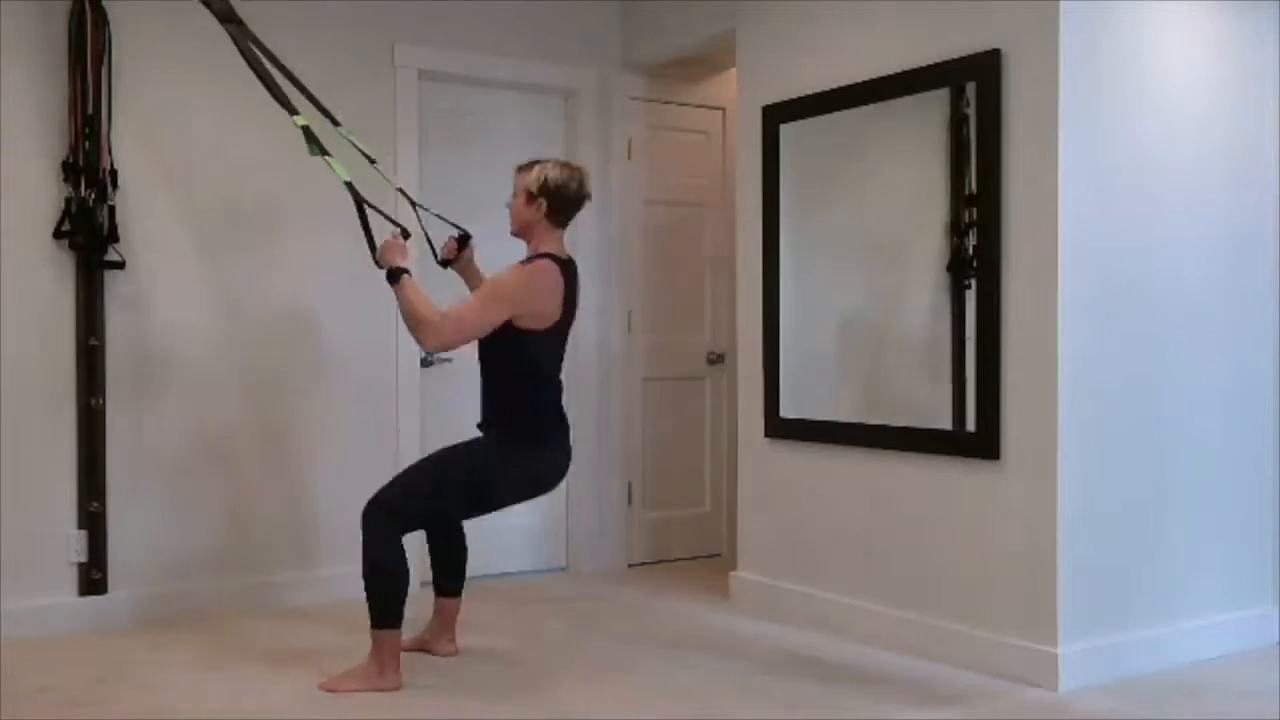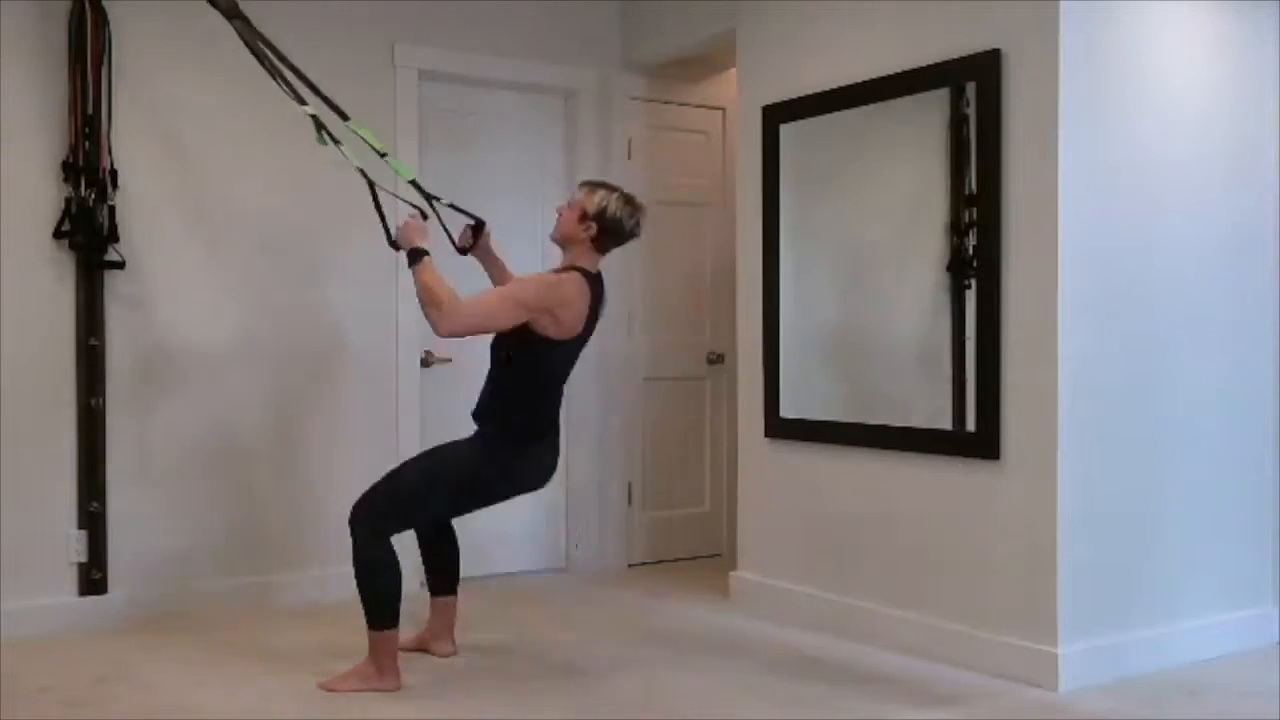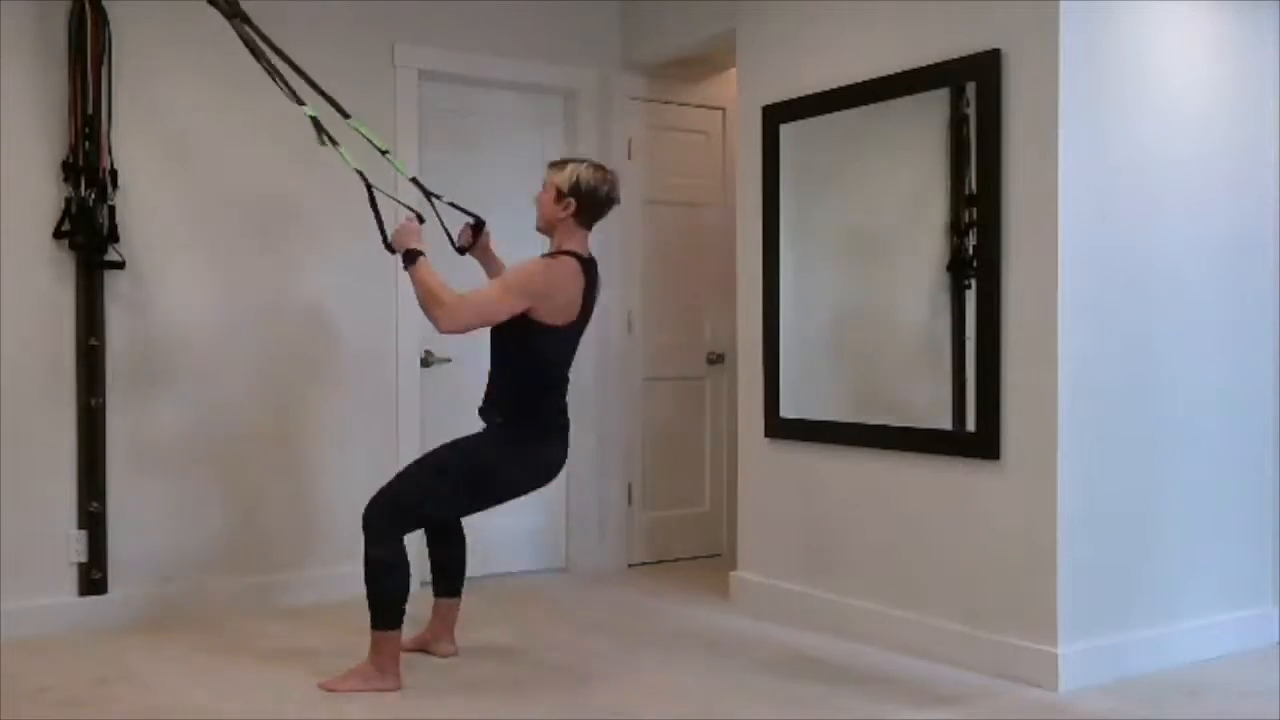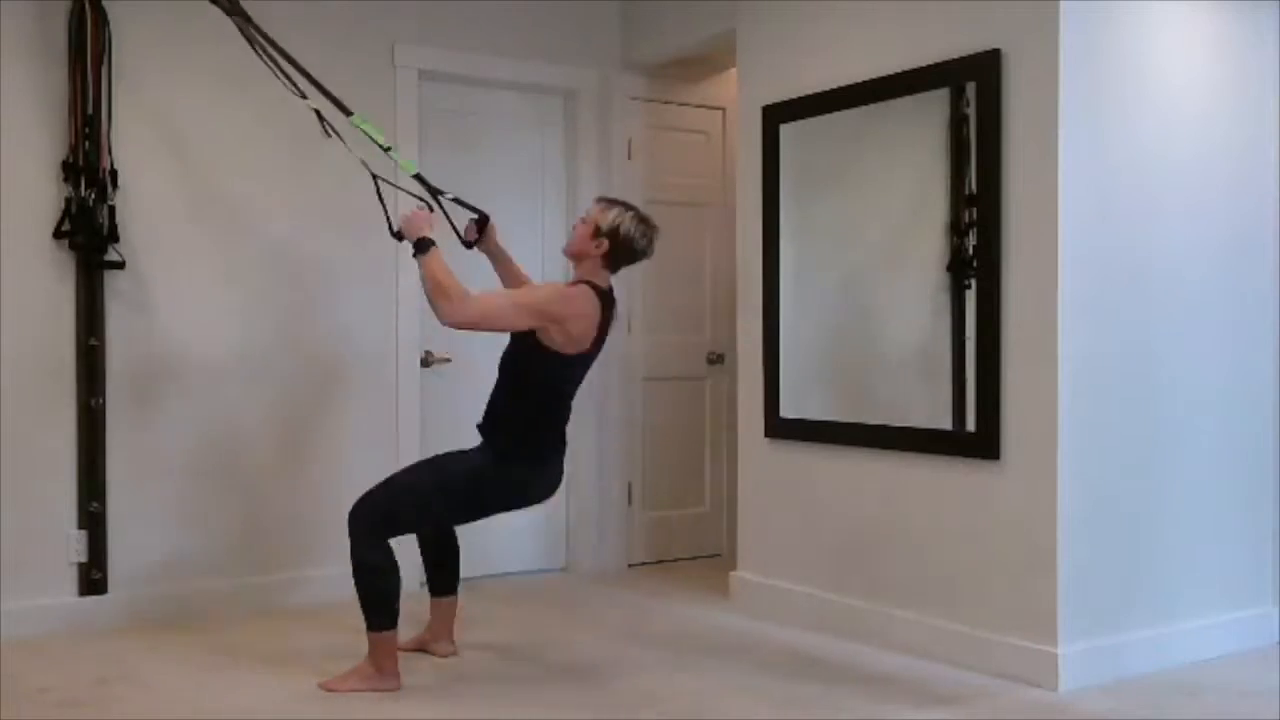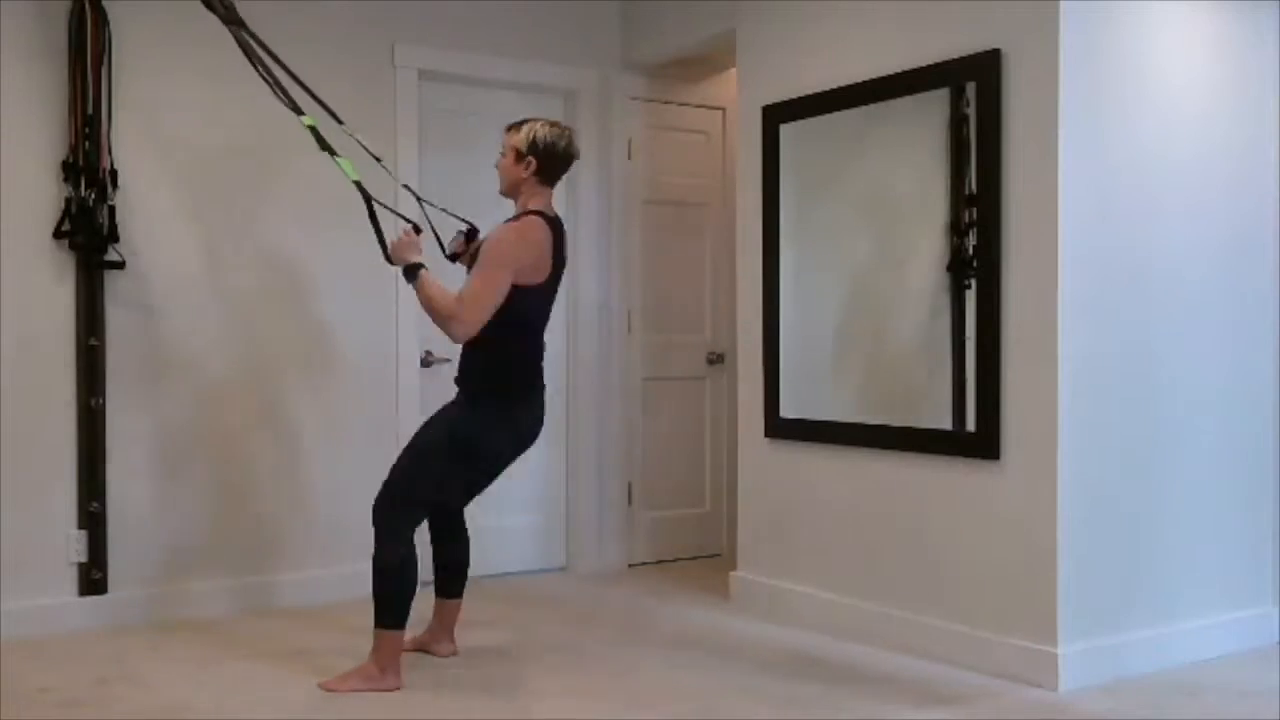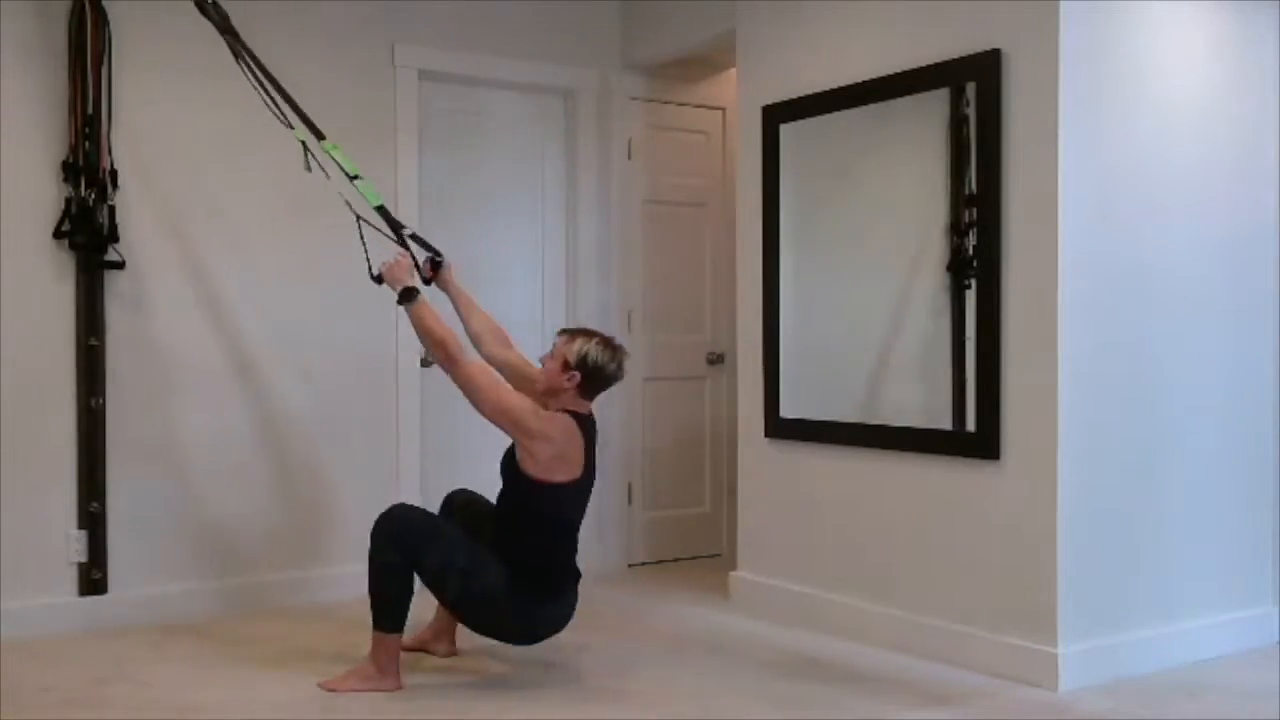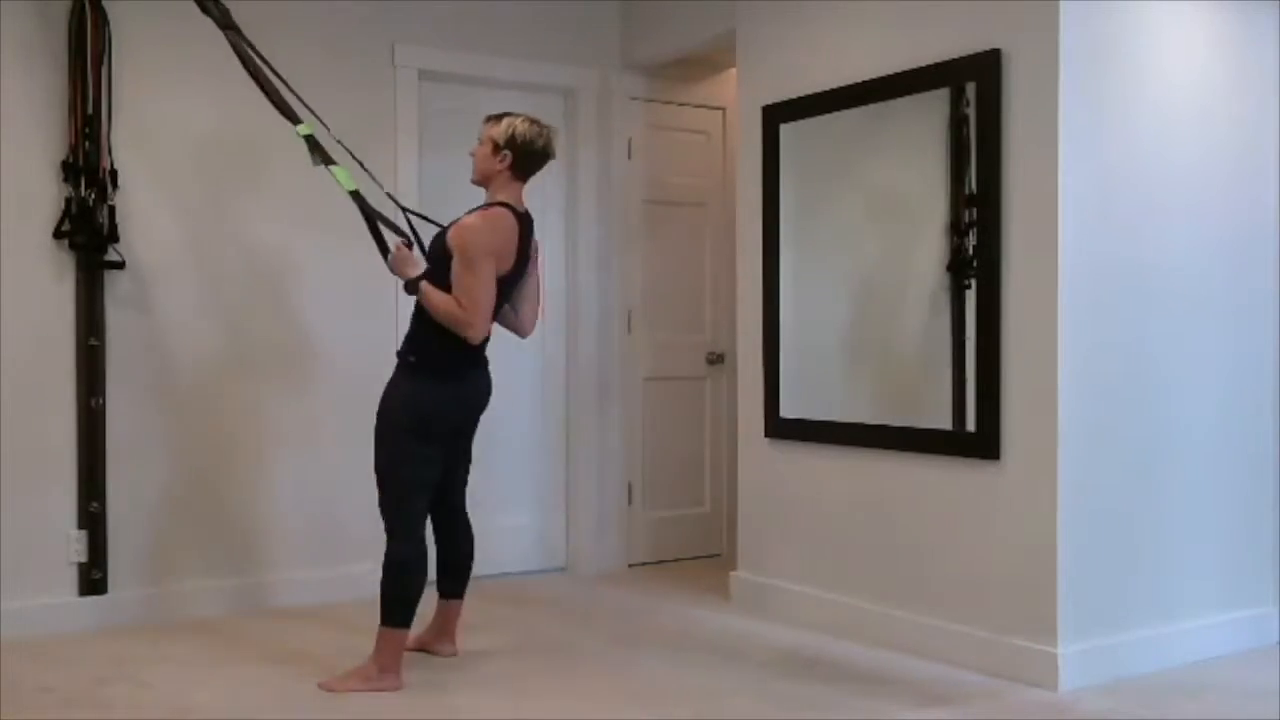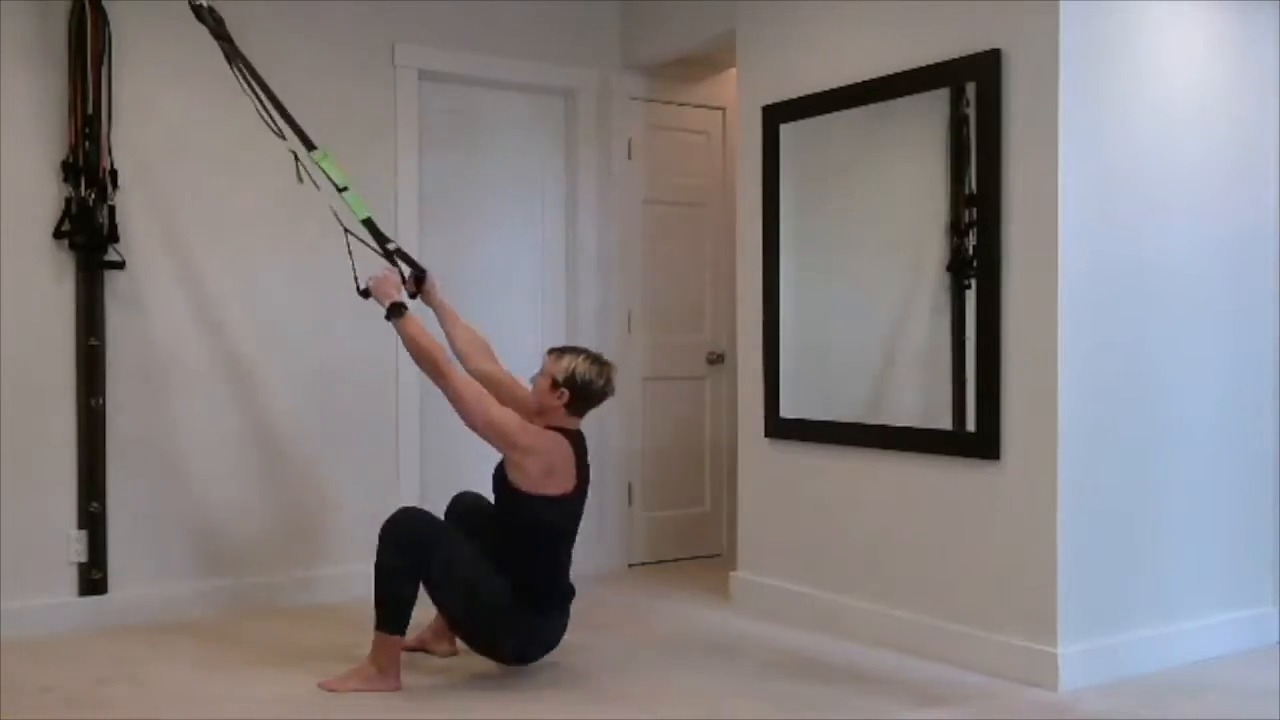
dt=0.3s
person 1, frame 1
left shoulder: (529, 279)
right shoulder: (559, 272)
left elbow: (434, 333)
left wrist: (398, 268)
right wrist: (465, 267)
left hip: (523, 450)
right hip: (539, 450)
left knee: (384, 515)
right knee: (436, 501)
left ankle: (383, 665)
right ankle: (442, 632)
person 1, frame 2
left shoulder: (556, 290)
right shoulder: (582, 286)
left elbow: (446, 319)
left wrist: (417, 250)
right wrist: (483, 251)
left hip: (509, 448)
right hip: (524, 451)
left knee: (370, 518)
right knee: (425, 504)
left ankle: (381, 667)
right ankle: (439, 632)
person 1, frame 3
left shoulder: (553, 273)
right shoulder: (578, 269)
left elbow: (450, 315)
left wrist: (413, 253)
right wrist: (486, 255)
left hip: (515, 444)
right hip: (535, 443)
left knee: (383, 517)
right knee: (436, 500)
left ankle: (382, 667)
right ankle: (440, 633)
person 1, frame 4
left shoulder: (567, 302)
right shoulder: (591, 299)
left elbow: (454, 310)
right elbow: (526, 299)
left wrist: (423, 241)
right wrist: (491, 247)
left hip: (516, 462)
right hip: (529, 464)
left knee: (369, 519)
right knee: (433, 506)
left ankle: (380, 668)
right ankle: (439, 632)
person 1, frame 5
left shoulder: (514, 237)
right shoulder: (547, 230)
left elbow: (460, 323)
left wrist: (414, 266)
right wrist: (473, 259)
left hip: (491, 414)
right hip: (517, 409)
left knee: (393, 514)
right knee: (439, 504)
left ankle: (383, 667)
right ankle: (441, 633)
person 1, frame 6
left shoulder: (547, 431)
right shoulder: (565, 412)
left elbow: (455, 360)
right elbow: (497, 351)
left wrist: (407, 290)
right wrist: (449, 286)
left hip: (525, 602)
right hip: (548, 593)
left knee: (396, 526)
right knee: (460, 506)
left ankle: (381, 668)
right ankle: (441, 634)
person 1, frame 7
left shoulder: (482, 228)
right shoulder: (518, 225)
left elbow: (472, 326)
right elbow: (521, 321)
left wrist: (415, 277)
left hip: (427, 388)
right hip: (462, 386)
left knee: (406, 518)
right knee: (446, 508)
left ankle: (384, 668)
right ankle: (442, 632)
person 1, frame 8
left shoulder: (536, 448)
right shoulder: (558, 433)
left elbow: (446, 374)
right elbow: (484, 366)
left wrist: (395, 305)
right wrist: (433, 299)
left hip: (520, 621)
right hip: (538, 607)
left knee: (405, 529)
right knee: (466, 511)
left ankle: (381, 668)
right ankle: (440, 633)
